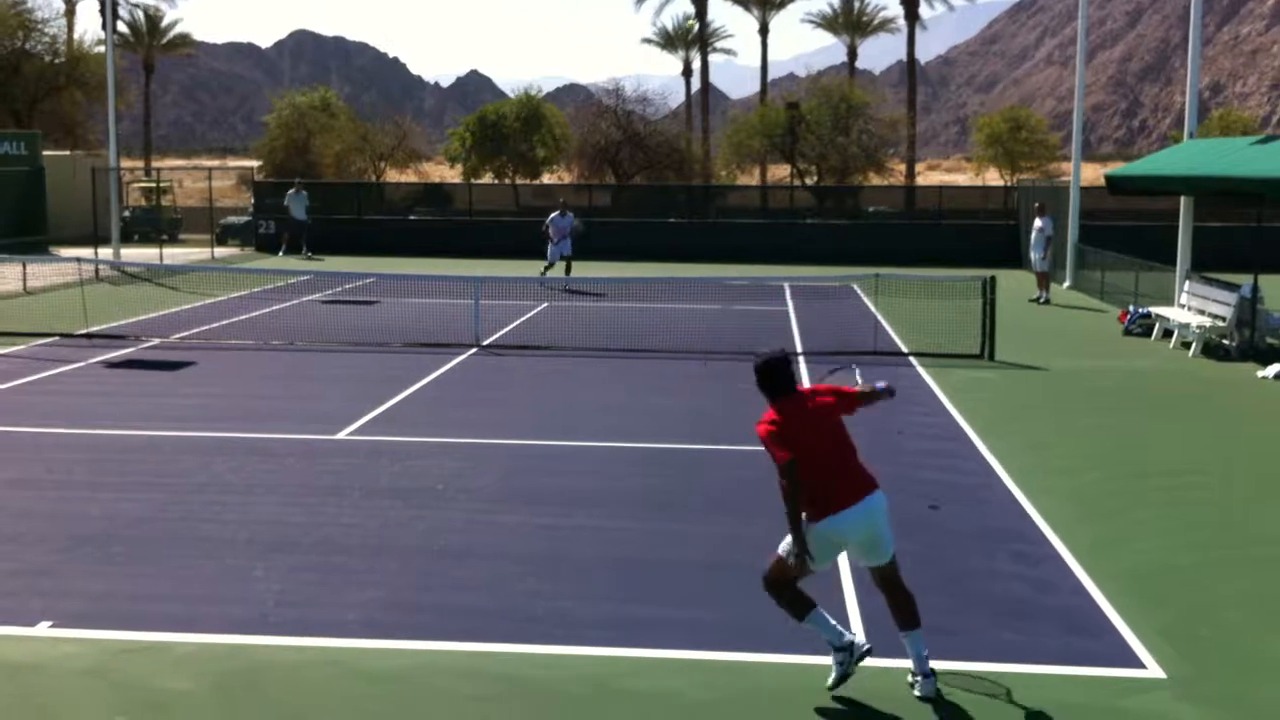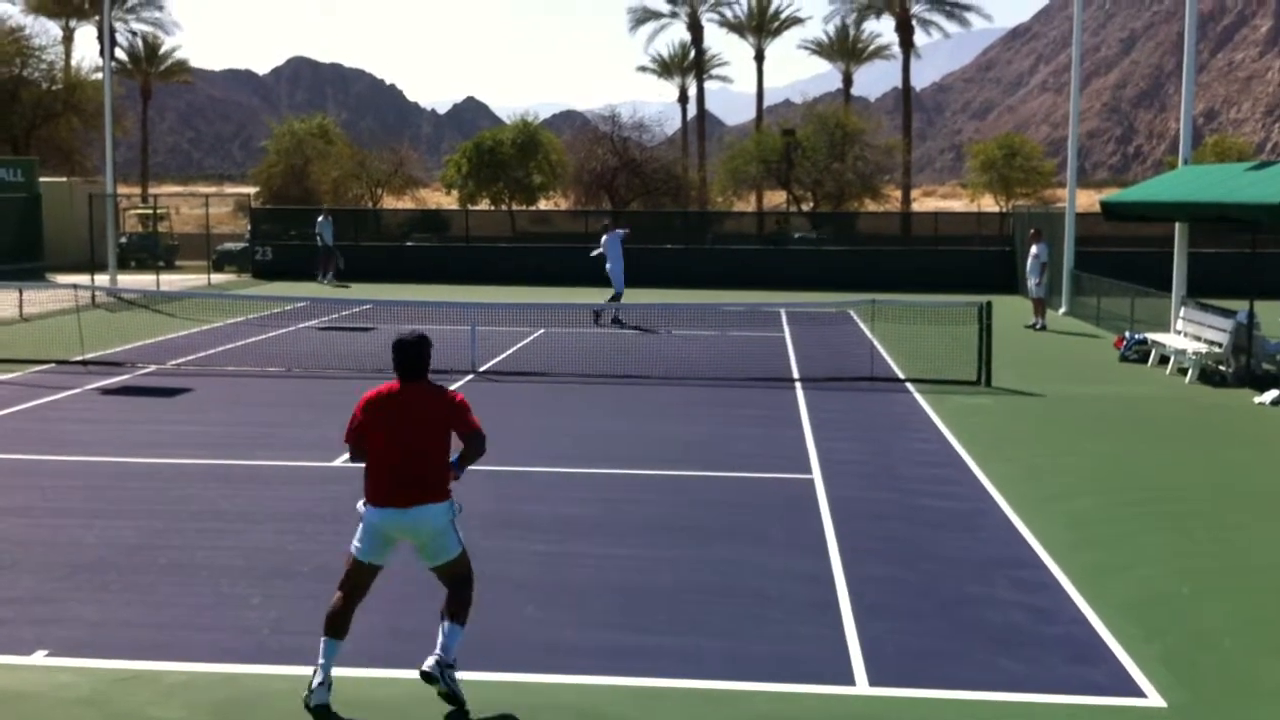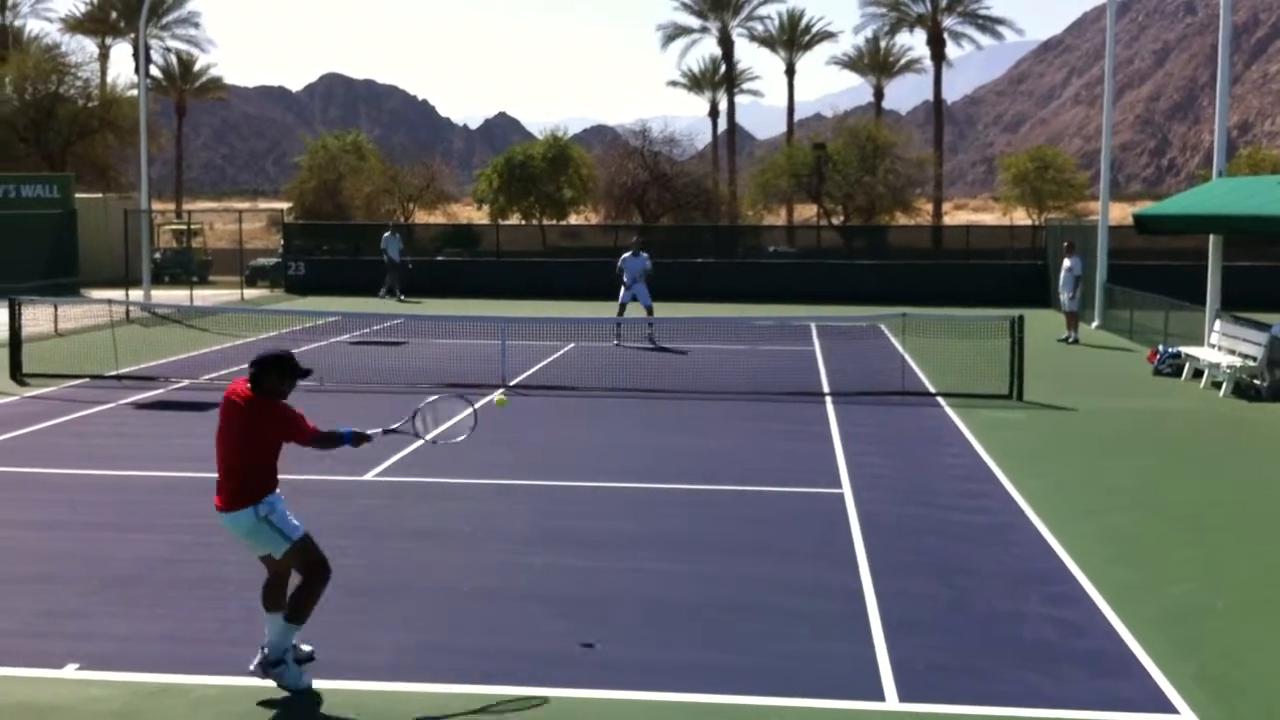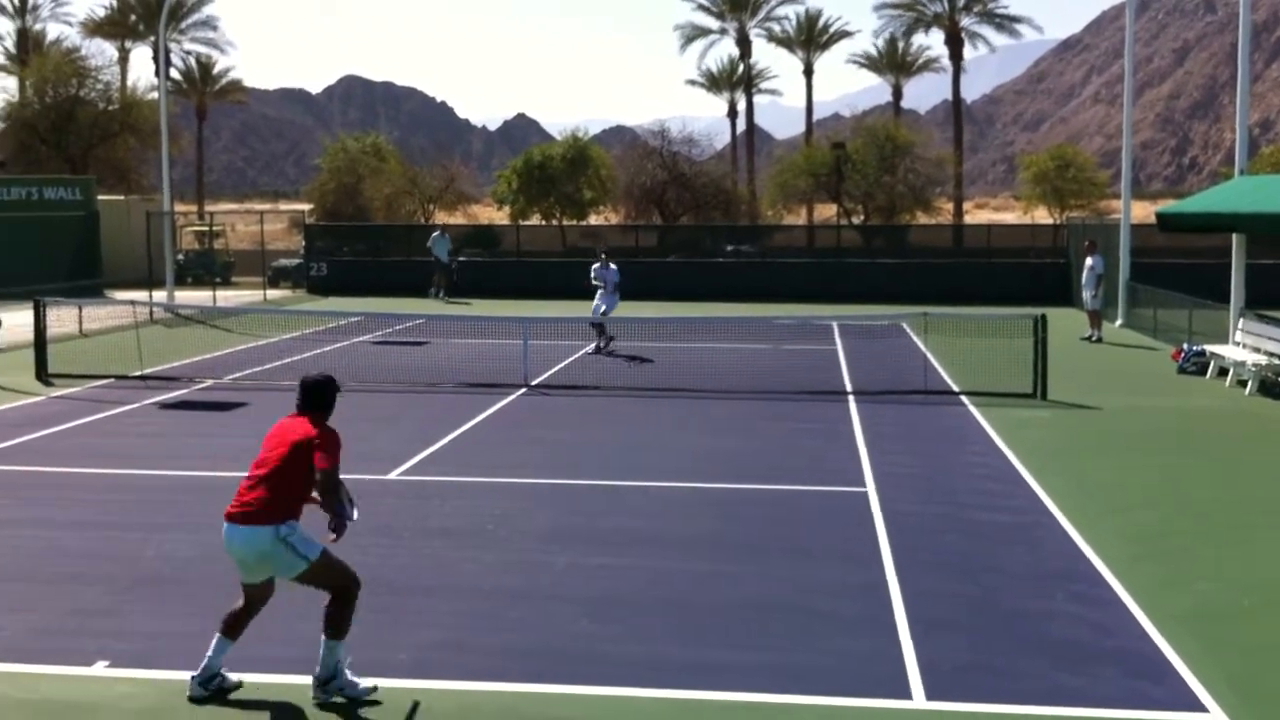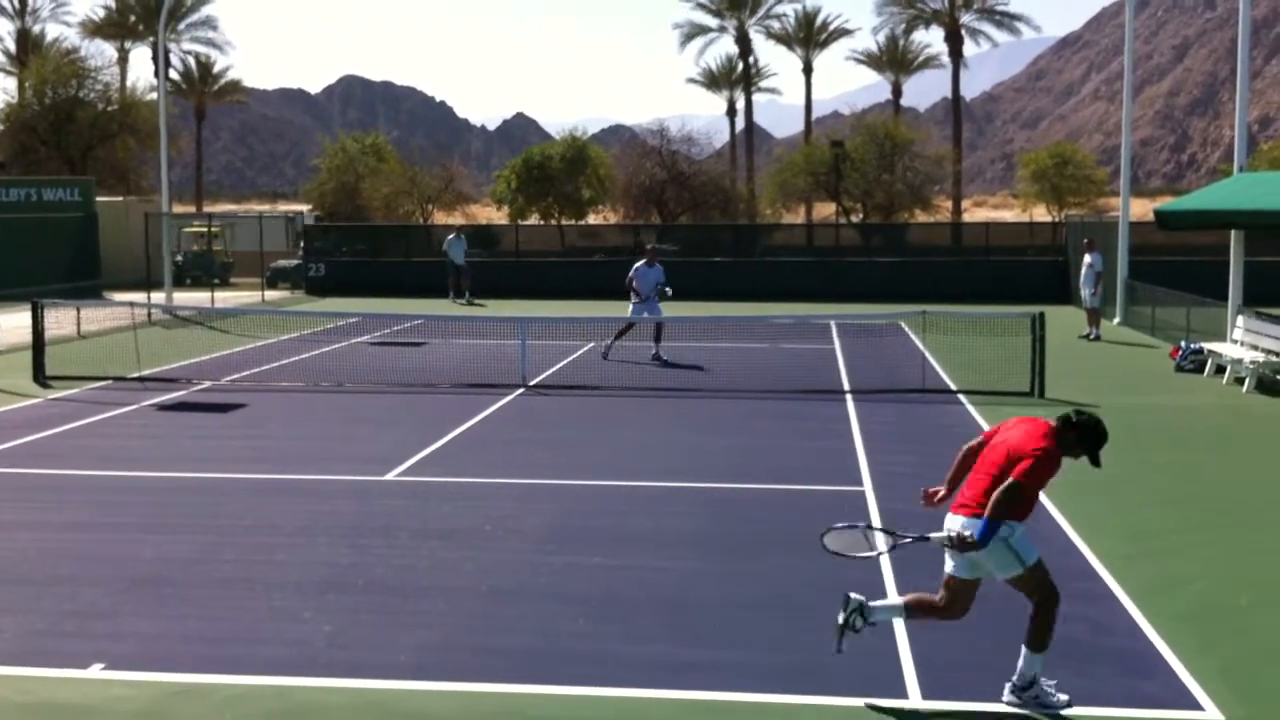
dt=1s
person 1, frame 1
left shoulder: (770, 425)
right shoulder: (822, 396)
left elbow: (790, 480)
right elbow: (866, 397)
left wrist: (798, 542)
right wrist: (882, 389)
left hip: (829, 520)
right hip: (871, 503)
left knee: (777, 582)
right knee: (892, 586)
left ankle: (842, 643)
right ankle: (923, 672)
person 1, frame 2
left shoulder: (373, 400)
right shoulder: (449, 400)
left elbow: (356, 453)
right elbow: (478, 444)
right wrist: (457, 465)
left hip: (381, 511)
right hip: (432, 512)
left knee: (348, 593)
right knee: (460, 583)
left ankle: (322, 680)
right ankle: (442, 661)
person 1, frame 3
left shoulder: (236, 392)
right shoulder: (277, 414)
right elbow: (319, 439)
right wrist: (352, 437)
left hip: (233, 506)
right hip: (253, 509)
left knee: (280, 567)
right knee: (317, 571)
left ankle: (276, 649)
right ankle: (276, 658)
person 1, frame 4
left shoulder: (282, 427)
right shoulder: (323, 435)
right elbow: (328, 484)
left wrist: (307, 496)
right wrist: (340, 517)
left hip: (234, 528)
right hip: (268, 531)
left knee: (254, 600)
right knee: (347, 586)
left ankle: (207, 677)
right ankle: (330, 677)
person 1, frame 5
left shoulder: (1025, 426)
right shoulder: (1045, 453)
left elbow: (971, 449)
right elbow: (1006, 495)
left wrist: (949, 489)
right wrist: (982, 538)
left hip: (963, 519)
right hip: (987, 527)
left knee: (949, 607)
right knee: (1047, 598)
left ankle: (863, 611)
right ankle: (1024, 686)
